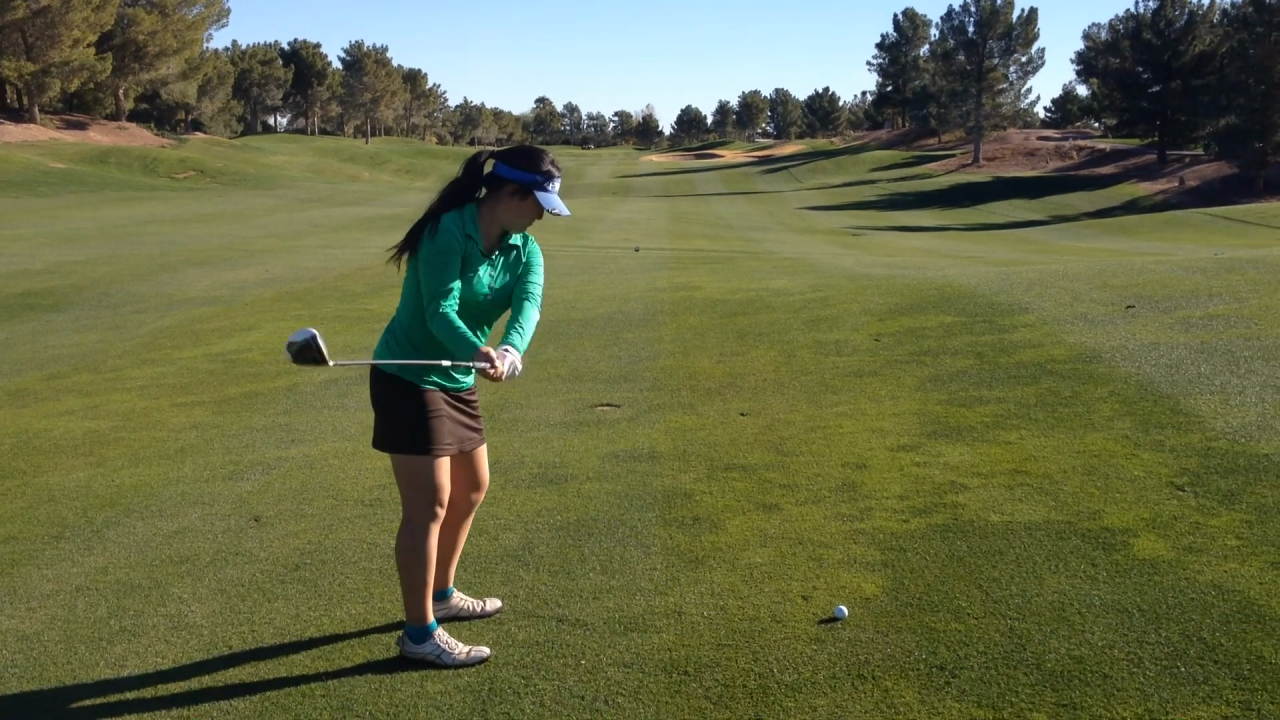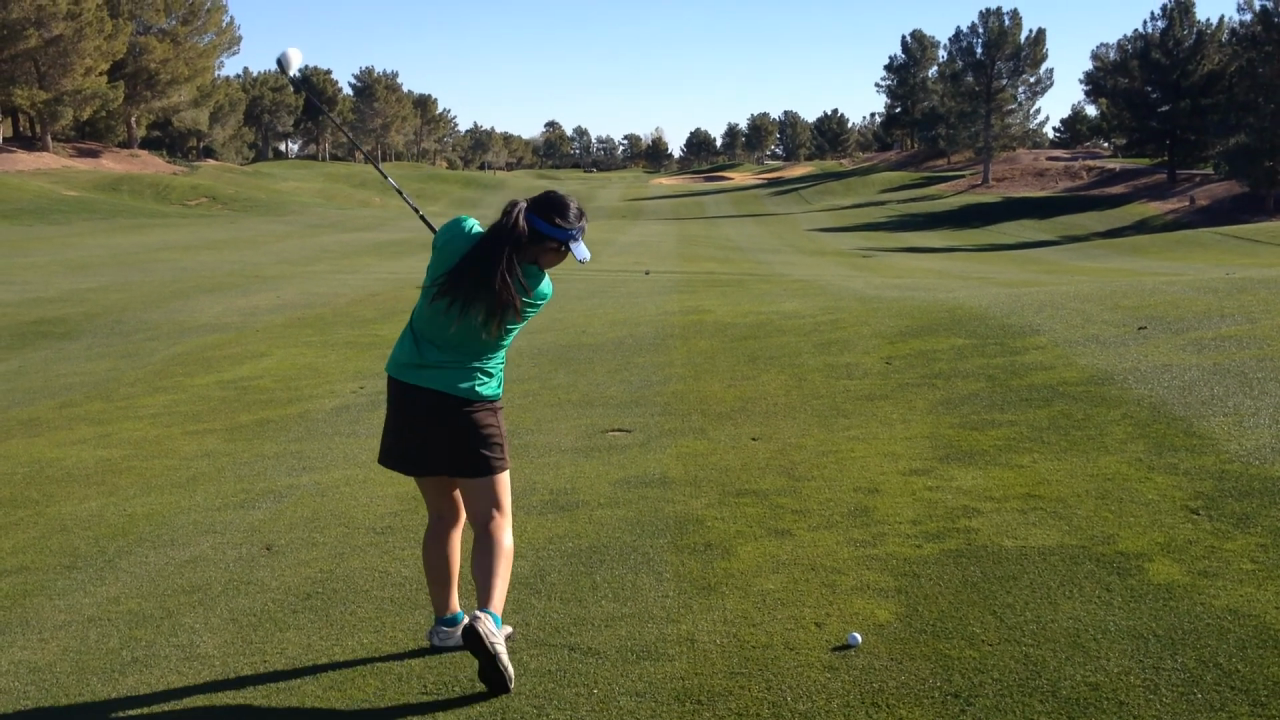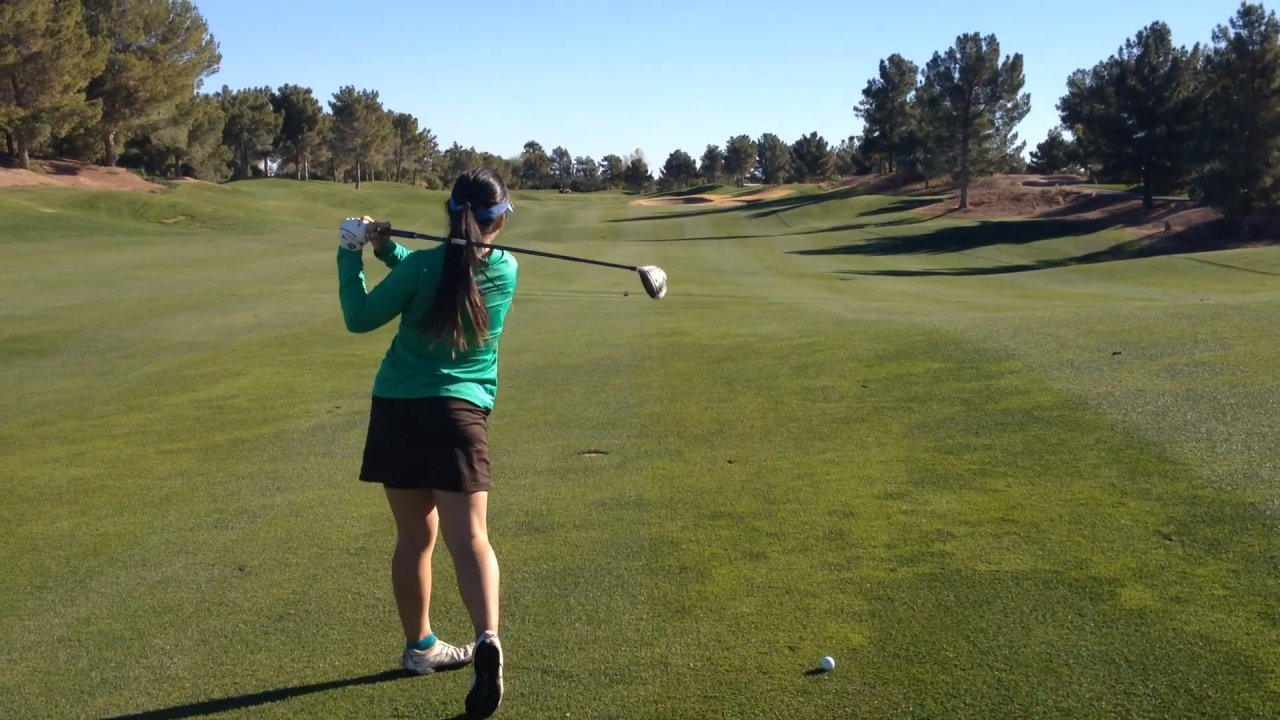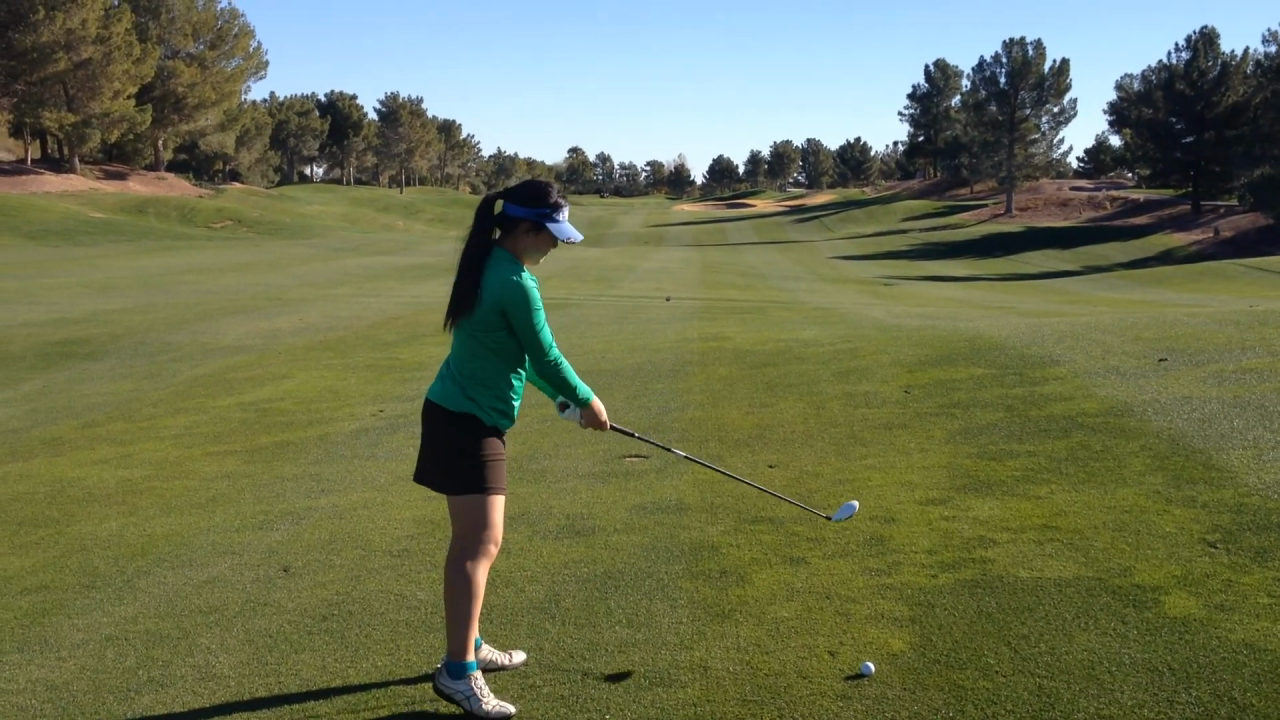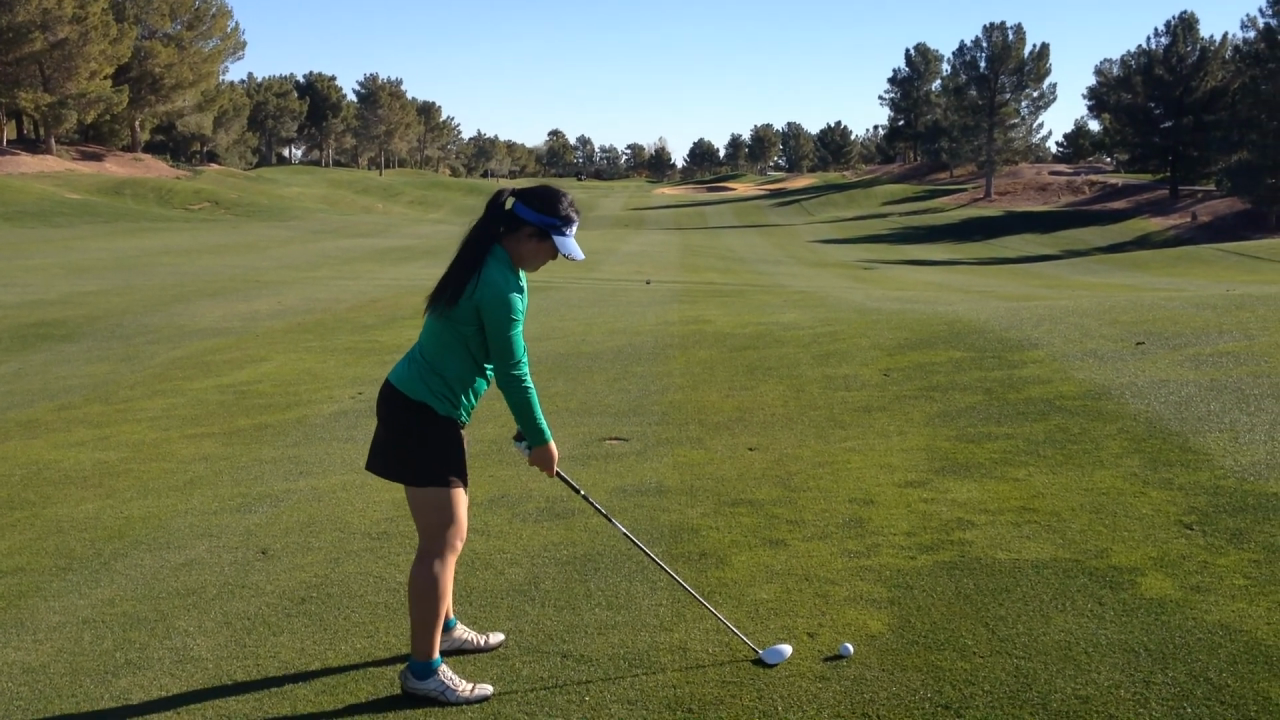
dt=1s
person 1, frame 1
left shoulder: (526, 251)
right shoulder: (448, 230)
left elbow: (527, 304)
right elbow: (439, 314)
left wrist: (511, 350)
right wrist: (476, 353)
left hip: (456, 381)
right hip: (409, 379)
left knee: (470, 490)
right knee: (429, 504)
left ankle: (441, 595)
right ankle: (420, 633)
person 1, frame 2
left shoulder: (462, 236)
right shoulder: (538, 289)
left elbow: (452, 235)
left hip: (410, 392)
right hip: (469, 406)
left knee: (444, 513)
right knee: (494, 521)
left ankle: (448, 625)
right ankle: (486, 622)
person 1, frame 3
left shoulder: (420, 267)
right shoulder: (506, 269)
left elbow: (359, 319)
left wrist: (348, 254)
right wrist: (389, 248)
left hip: (395, 408)
right hip: (458, 413)
left knee: (415, 536)
right knee: (470, 538)
left ankle: (420, 645)
right ankle: (487, 640)
person 1, frame 4
left shoulder: (487, 266)
right shoulder: (516, 283)
right elbow: (544, 356)
left wrist: (565, 399)
right wrist: (585, 400)
left hip: (459, 414)
right hip: (469, 422)
left knee: (472, 539)
right knee: (480, 545)
left ankle: (469, 647)
right ankle: (457, 672)
person 1, frame 5
left shoulder: (493, 263)
right shoulder: (501, 285)
left elbow: (501, 364)
right elbow: (512, 372)
left wrist: (528, 429)
right wrist: (541, 438)
left hip: (431, 405)
right hip: (422, 412)
left knee: (452, 524)
right knee: (442, 541)
left ankle: (443, 628)
right ankle: (424, 670)
